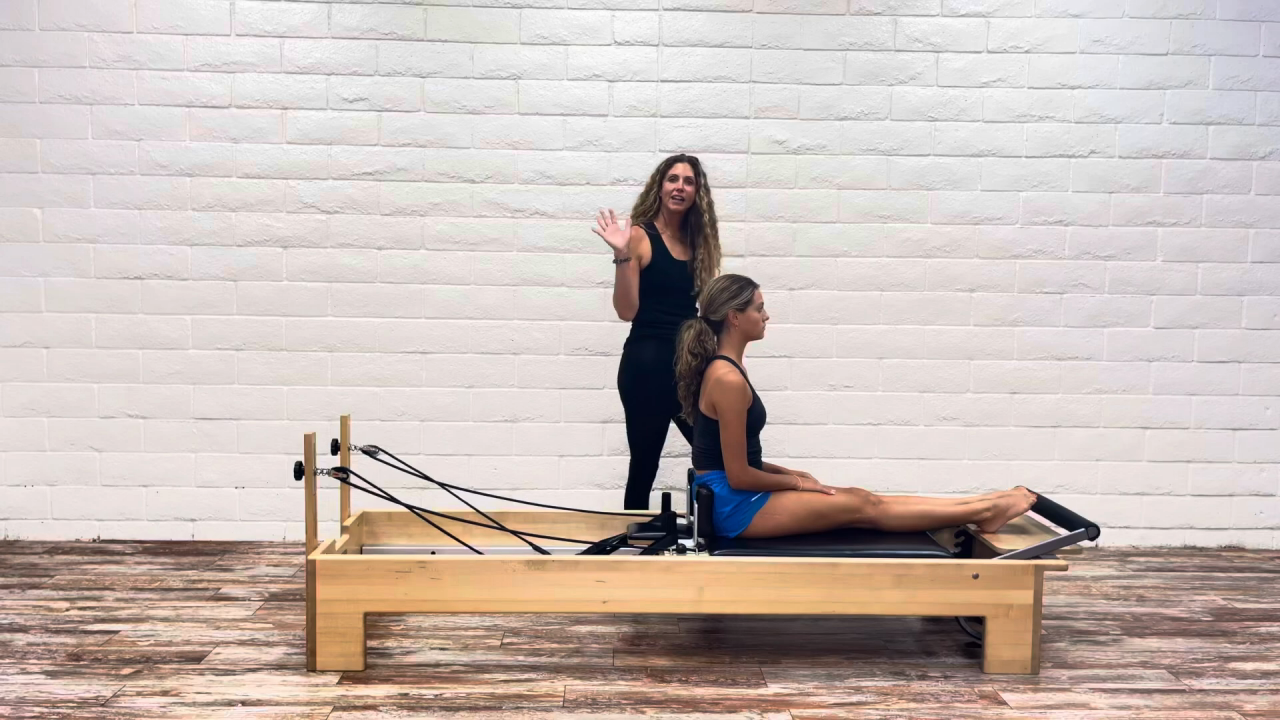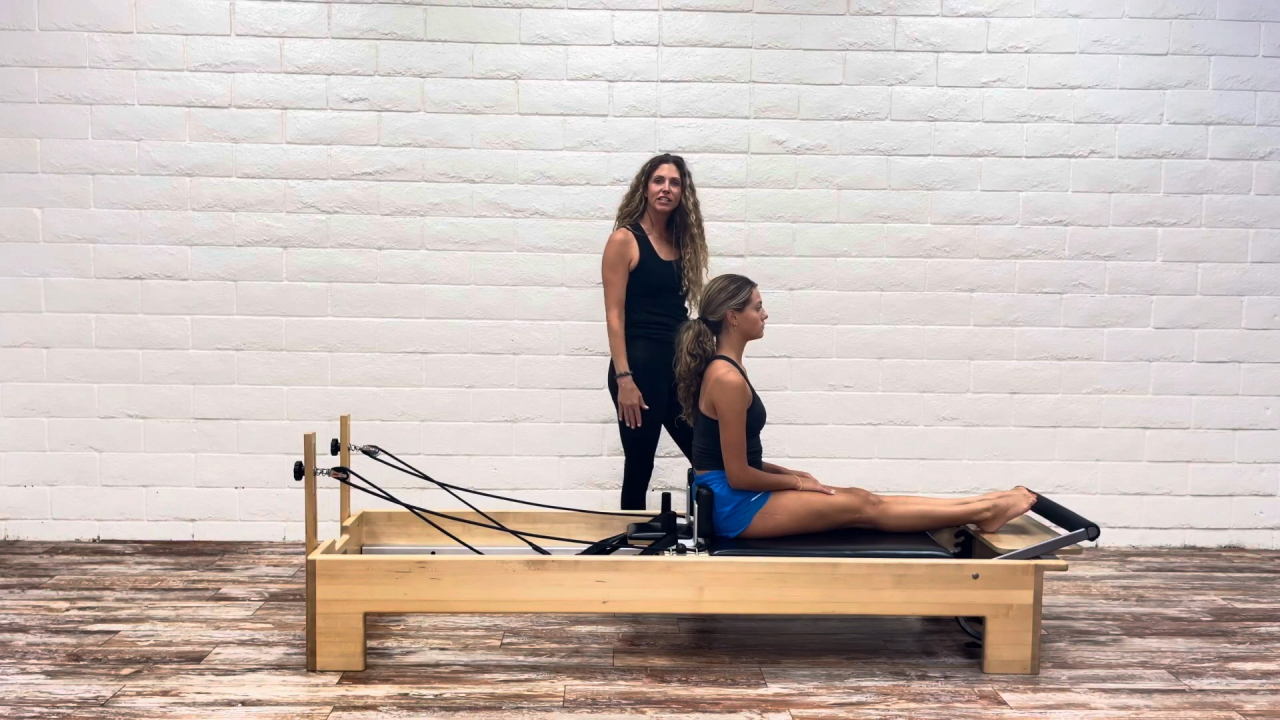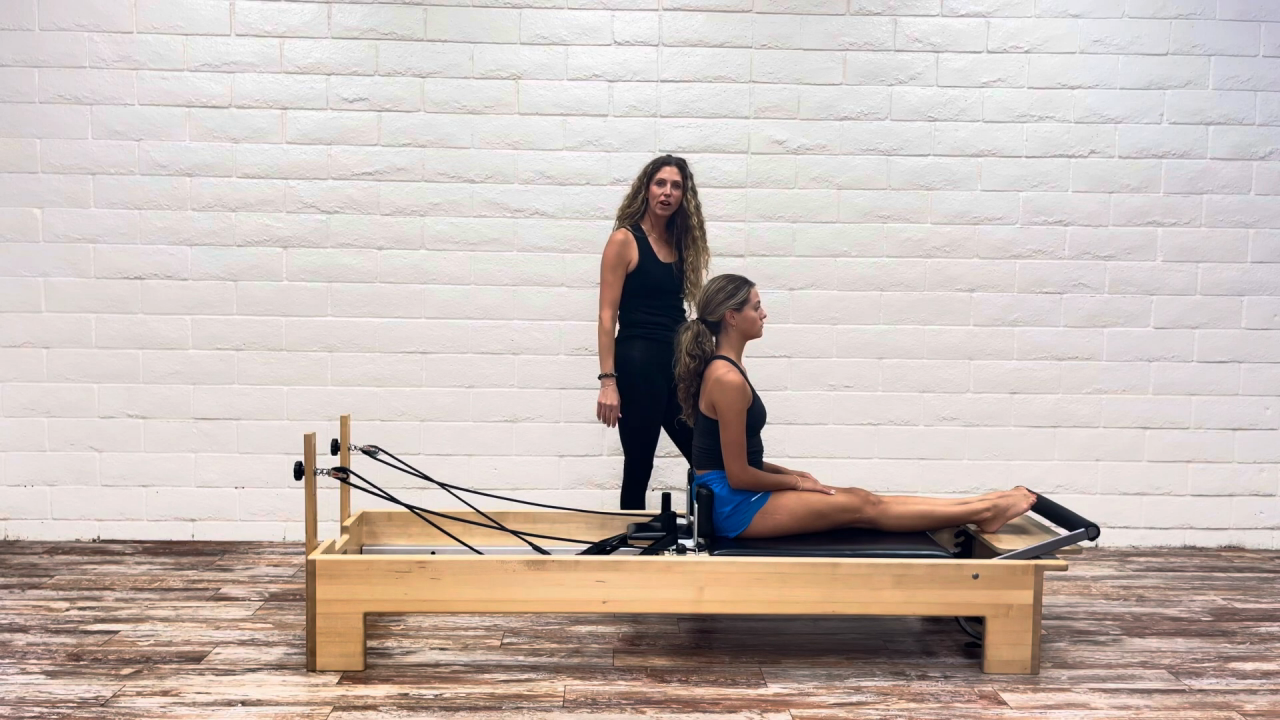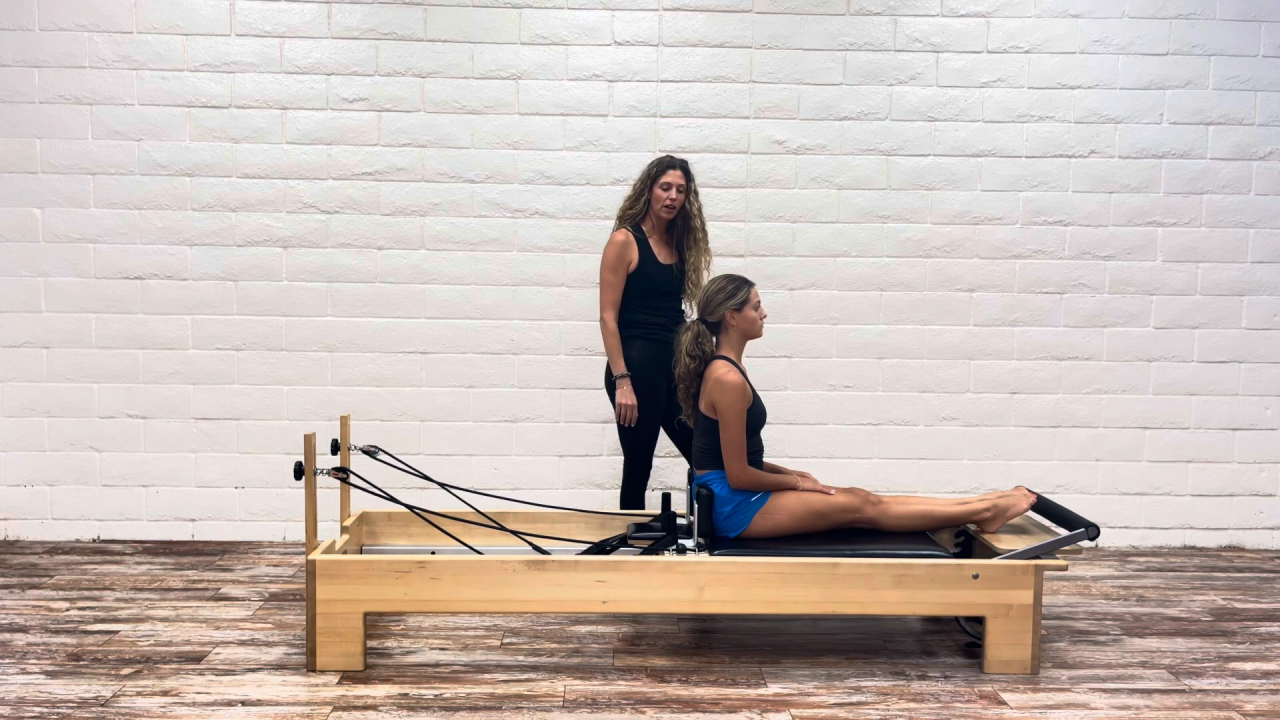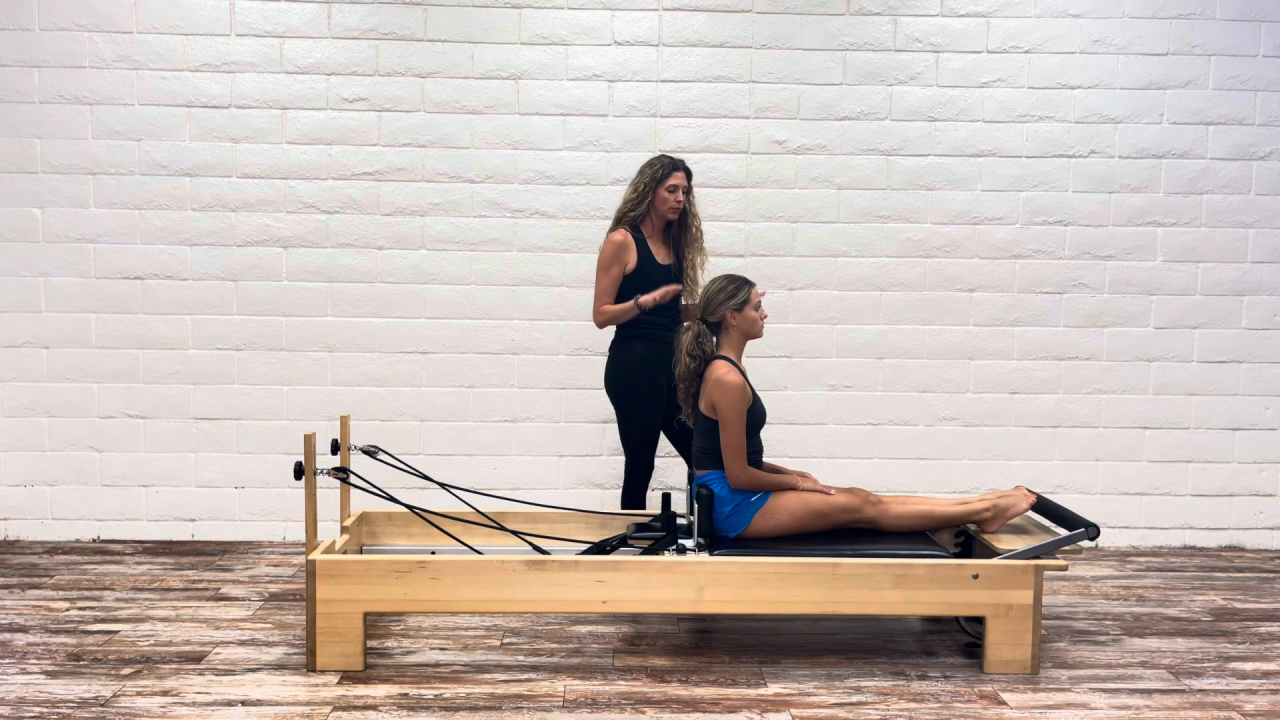
dt=0.4s
person 1, frame 1
left shoulder: (724, 369)
right shoulder: (728, 380)
right elbow: (739, 476)
left wrist: (787, 474)
right wrist: (796, 483)
left hip: (732, 494)
right hip: (733, 505)
left knee: (858, 497)
right knee: (862, 507)
left ankle: (979, 507)
right ankle: (982, 513)
person 1, frame 2
left shoulder: (724, 368)
right shoulder: (728, 379)
right elbow: (739, 475)
left wrist: (788, 474)
right wrist: (795, 482)
left hip: (731, 493)
right hip: (733, 504)
left knee: (857, 497)
right knee: (862, 507)
left ankle: (980, 506)
right ankle: (982, 513)
person 1, frame 3
left shoulder: (723, 368)
right shoulder: (728, 379)
right elbow: (738, 475)
left wrist: (787, 474)
right wrist: (796, 483)
left hip: (732, 494)
right hip: (733, 504)
left knee: (858, 497)
right knee: (862, 507)
left ankle: (979, 505)
right ankle: (982, 513)
person 1, frame 4
left shoulder: (724, 368)
right shoulder: (728, 379)
right elbow: (739, 475)
left wrist: (788, 474)
right wrist: (795, 482)
left hip: (732, 493)
right hip: (733, 504)
left knee: (858, 497)
right knee: (861, 507)
left ankle: (980, 506)
right ankle: (982, 513)
person 1, frame 5
left shoulder: (724, 368)
right shoulder: (728, 380)
right elbow: (739, 475)
left wrist: (788, 474)
right wrist: (796, 483)
left hip: (732, 494)
right hip: (733, 504)
left knee: (858, 498)
right knee: (861, 507)
left ankle: (979, 505)
right ankle: (982, 513)
person 2, frame 1
left shoulder: (697, 240)
right shoulder: (639, 237)
right elbow: (627, 311)
right wrist: (623, 256)
right hip: (647, 362)
right knee: (644, 466)
person 2, frame 2
left shoulder: (682, 240)
right shoulder: (624, 239)
right elbow: (615, 313)
right wrist: (623, 377)
left hip: (679, 361)
right hip: (641, 361)
right knee: (639, 466)
person 2, frame 3
left shoulder: (680, 241)
right shoulder: (624, 240)
right elbow: (607, 315)
right wrist: (608, 381)
left hip: (677, 361)
right hip: (638, 362)
right knee: (639, 466)
person 2, frame 4
left shoulder: (679, 242)
right shoulder: (624, 241)
right elbow: (608, 317)
right wrist: (621, 381)
left hip: (676, 363)
right hip: (638, 364)
right knee: (638, 467)
person 2, frame 5
left shoulder: (675, 241)
right shoulder: (621, 241)
right elbow: (601, 314)
right wrist: (644, 302)
left hip: (672, 362)
right hip: (633, 364)
right knee: (640, 466)
